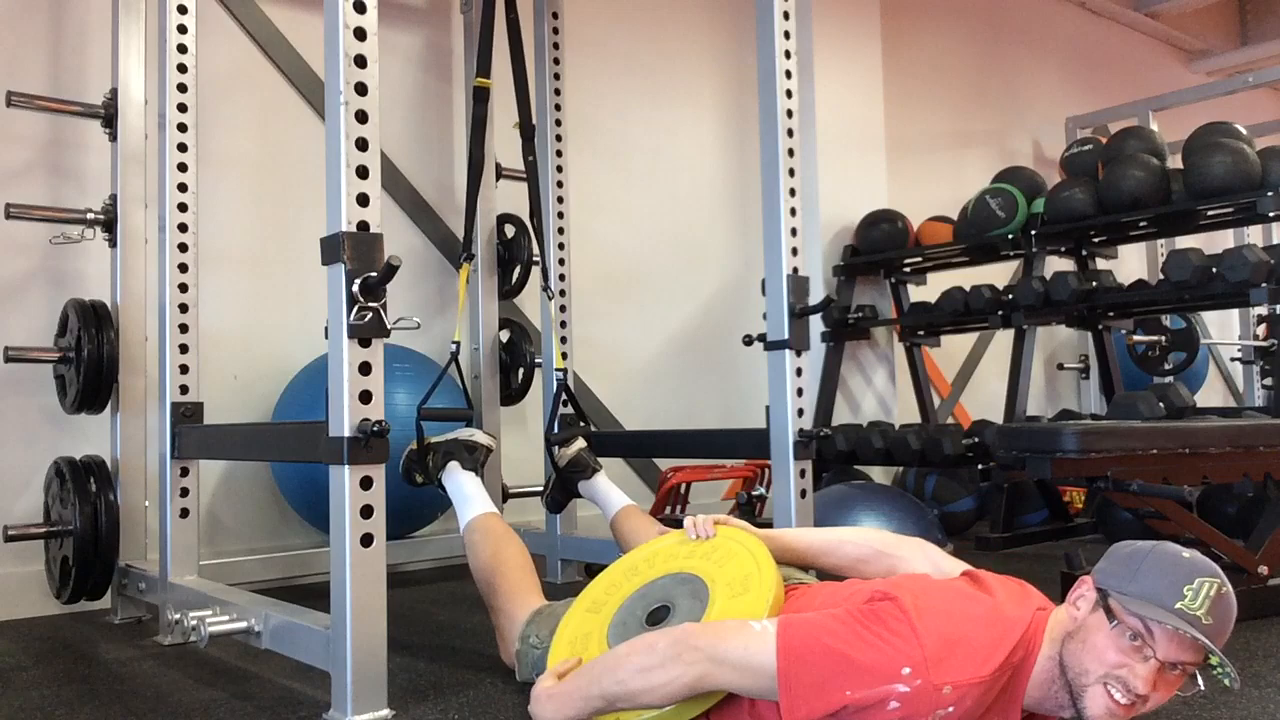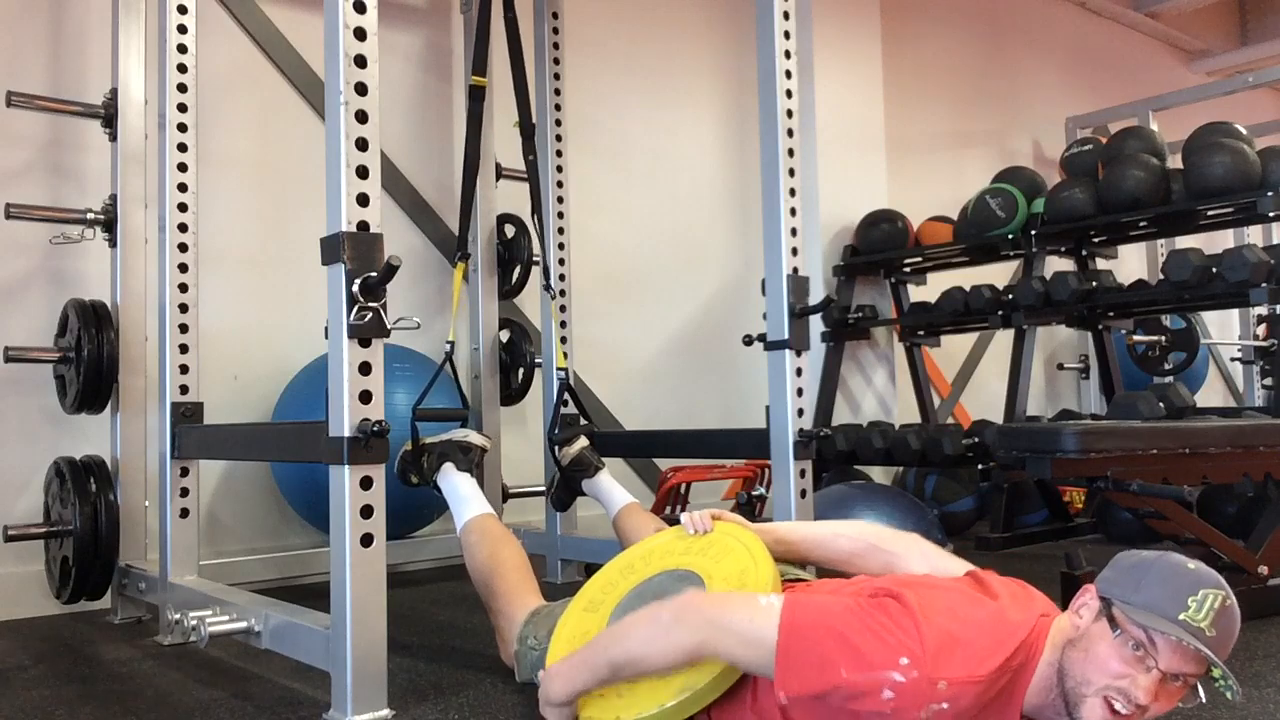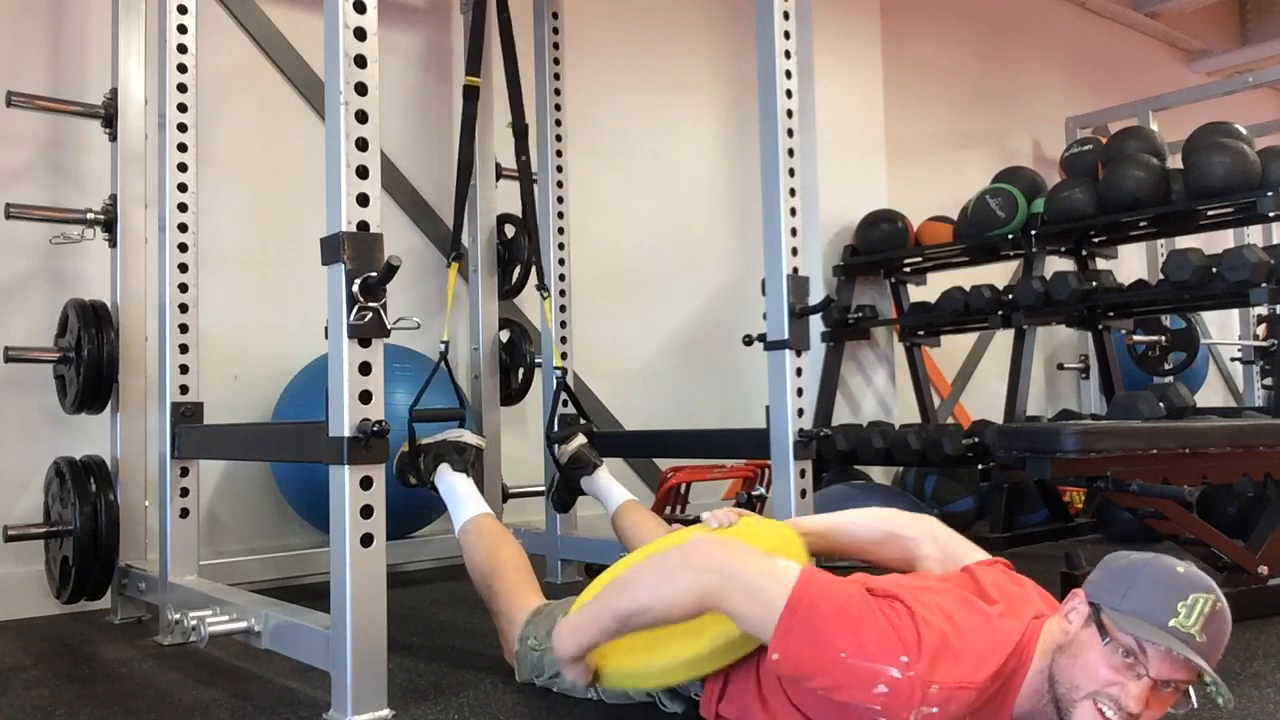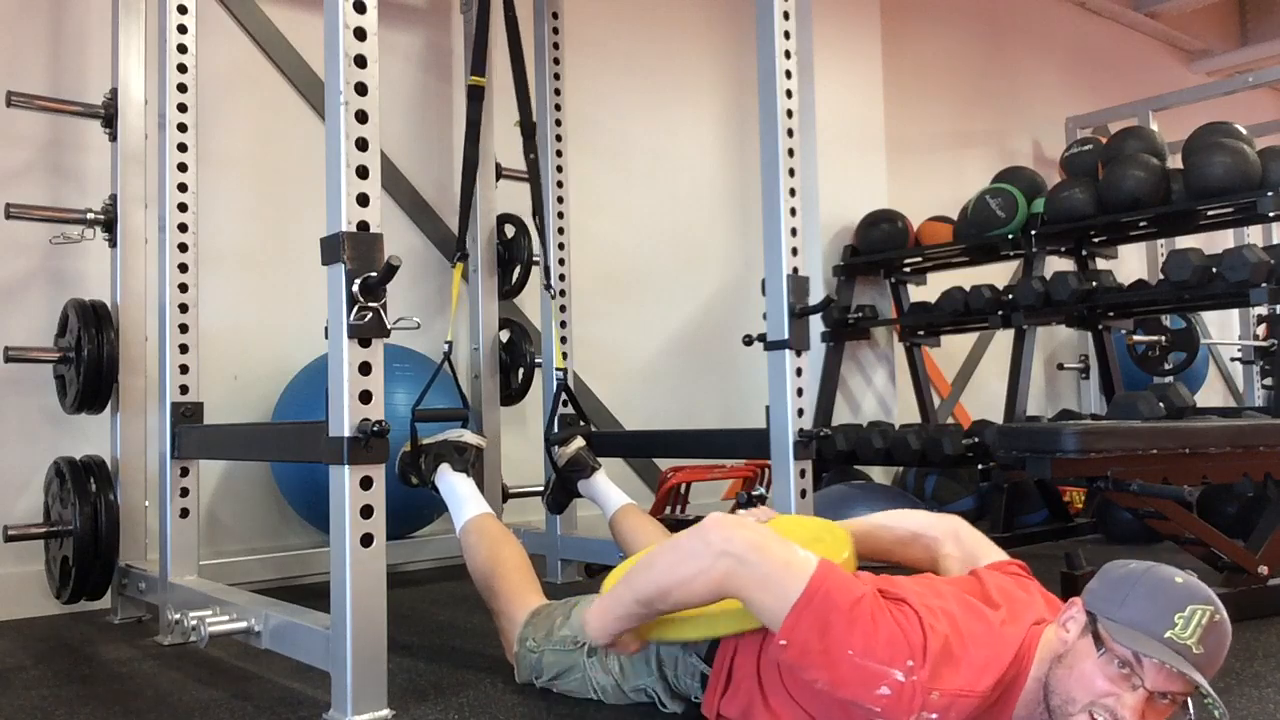
dt=0.2s
person 1, frame 1
left shoulder: (1029, 614)
left elbow: (894, 551)
left wrist: (762, 541)
left hip: (770, 604)
right hip: (702, 630)
right knee: (526, 635)
left ankle: (586, 472)
right ankle: (461, 473)
person 1, frame 2
left shoulder: (1034, 619)
left elbow: (890, 546)
right elbow: (698, 622)
left wrist: (757, 536)
left hip: (760, 590)
right knee: (526, 635)
left ankle: (591, 471)
right ankle: (454, 473)
person 1, frame 3
left shoulder: (1034, 615)
left elbow: (913, 530)
right elbow: (712, 566)
left wrist: (786, 535)
right wrist: (575, 638)
left hip: (760, 602)
left knee: (669, 554)
right knee: (531, 636)
left ankle: (588, 467)
right ankle: (453, 473)
person 1, frame 4
left shoulder: (1035, 615)
left elbow: (943, 530)
right elbow: (728, 542)
right wrist: (611, 617)
left hip: (760, 619)
left knee: (668, 563)
right knee: (531, 635)
left ankle: (585, 470)
right ankle: (453, 473)
